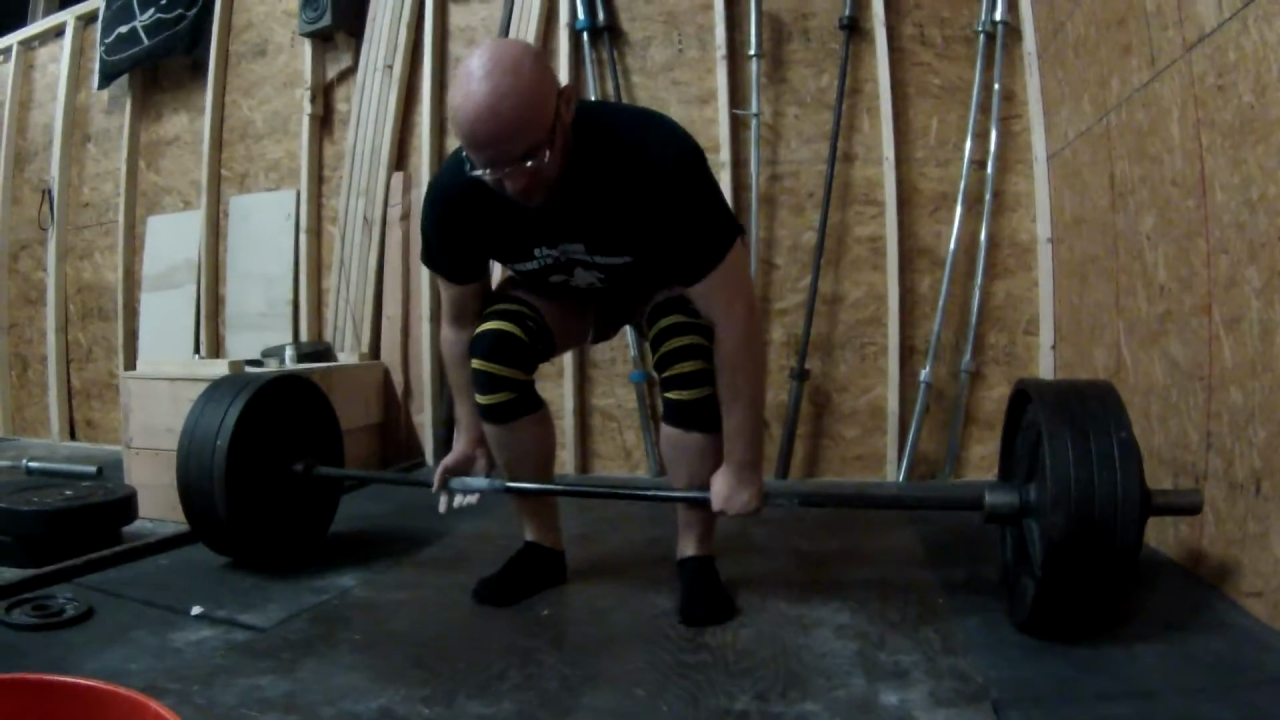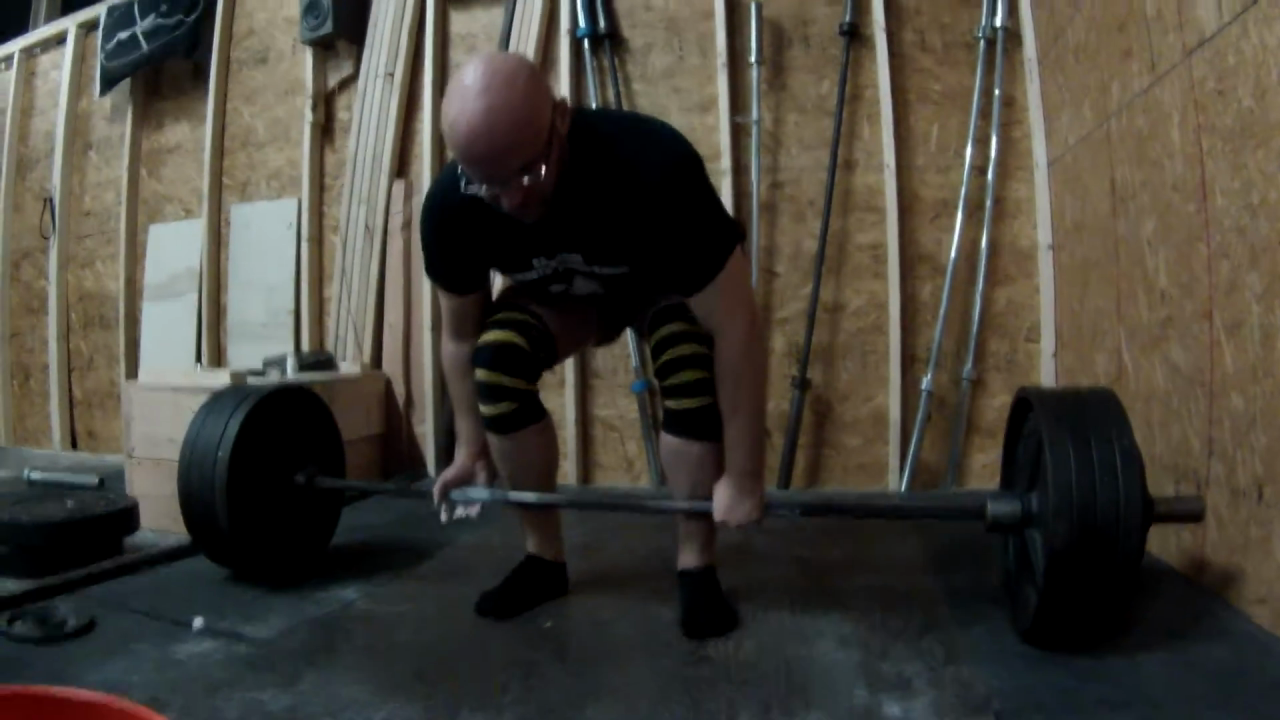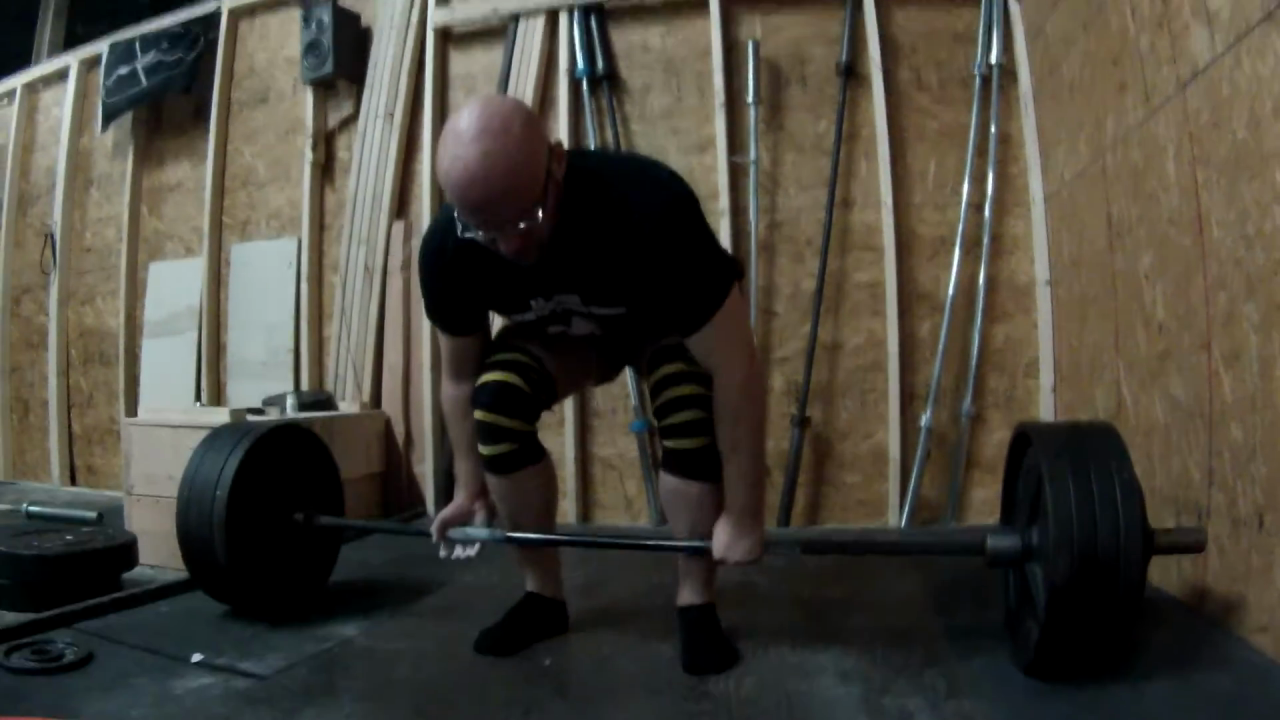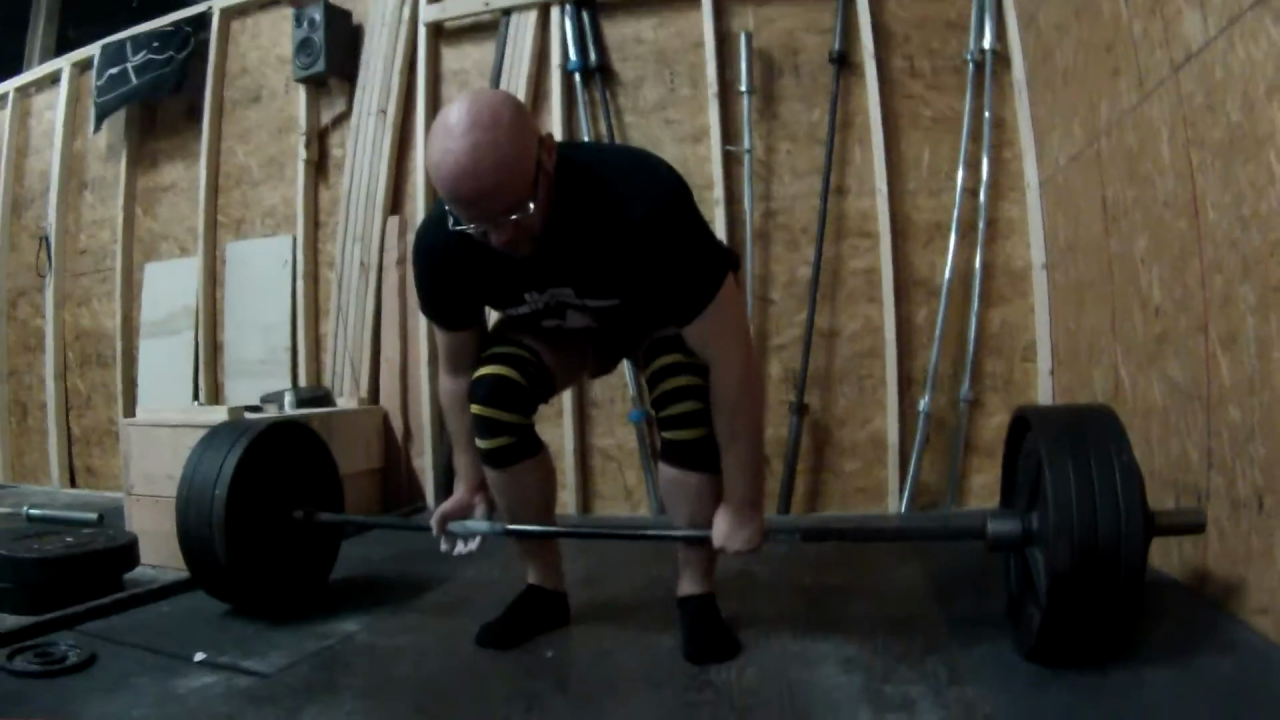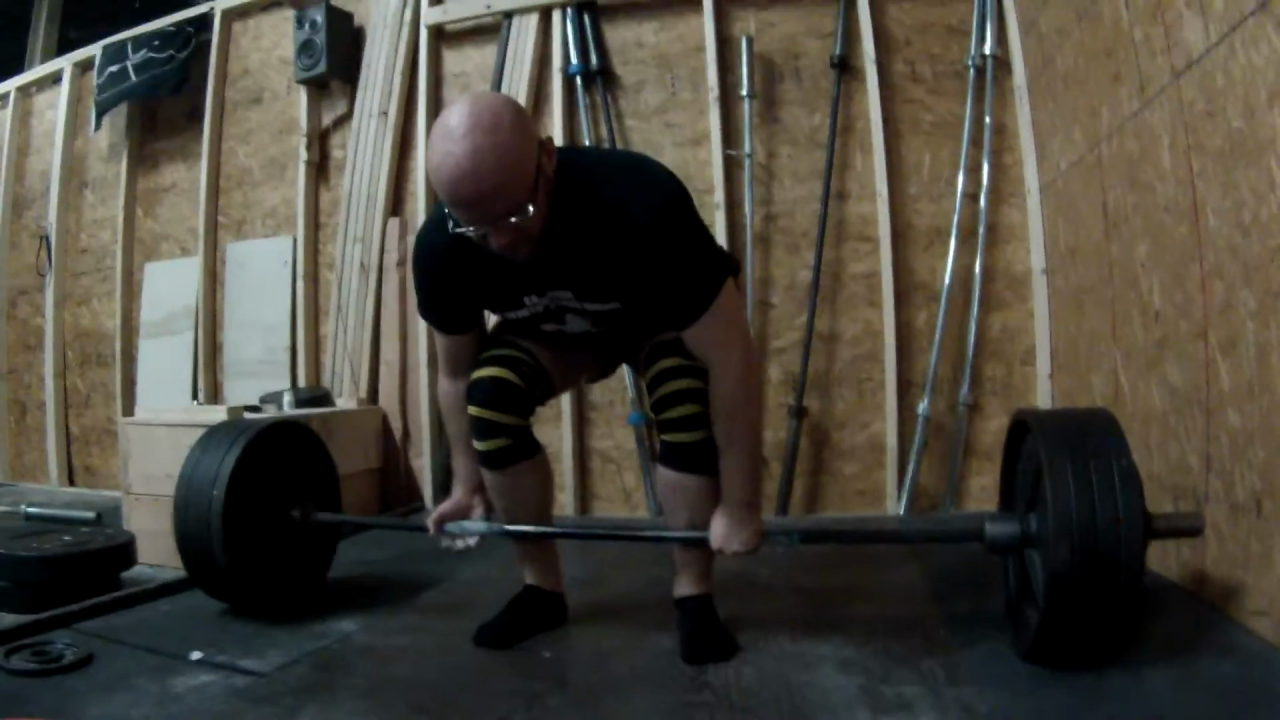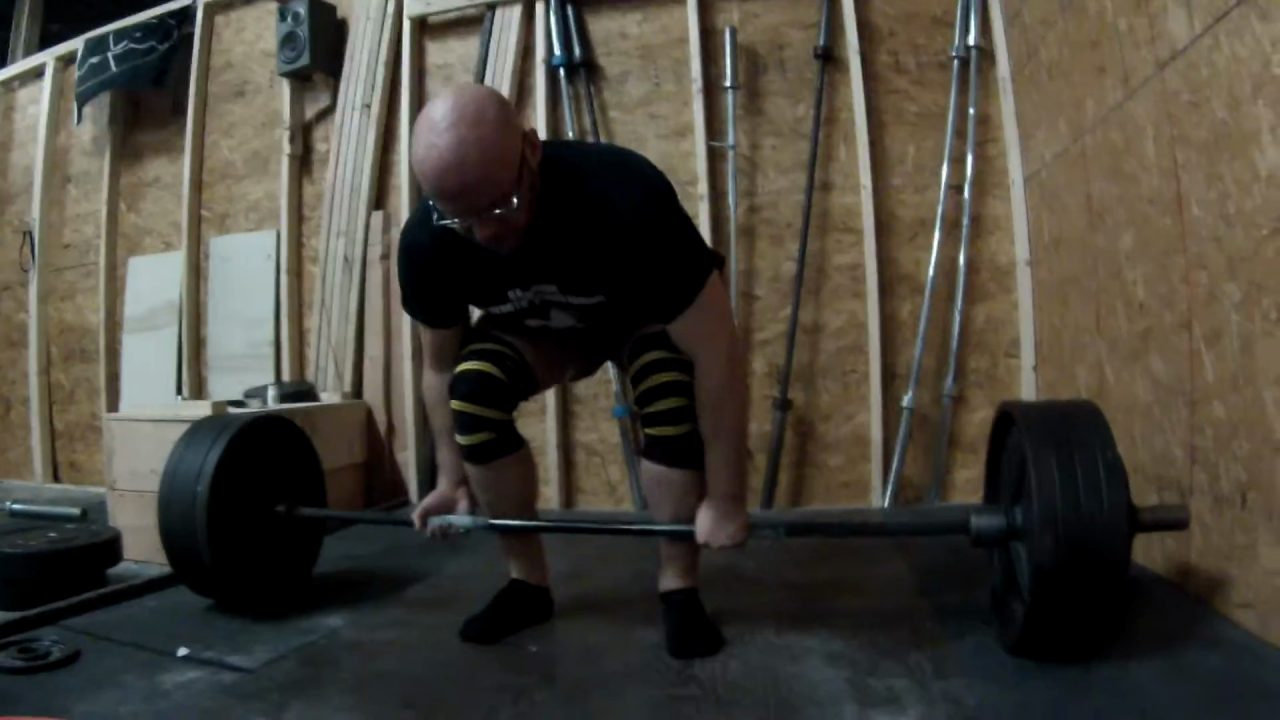
dt=0.1s
person 1, frame 1
left shoulder: (655, 160)
right shoulder: (453, 196)
left elbow: (734, 318)
right elbow: (460, 322)
left wrist: (741, 465)
right wrist: (470, 436)
left hip: (664, 276)
right hip: (561, 286)
left knee: (691, 360)
right knee: (493, 351)
left ankle: (695, 554)
right ankle: (542, 545)
person 1, frame 2
left shoulder: (652, 168)
right shoulder: (450, 207)
left elbow: (735, 327)
right elbow: (460, 334)
left wrist: (742, 476)
right wrist: (470, 449)
left hip: (665, 281)
right hip: (560, 292)
left knee: (690, 369)
right knee: (496, 360)
left ankle: (696, 565)
right ankle: (544, 556)
person 1, frame 3
left shoulder: (649, 209)
right shoulder: (447, 250)
left elbow: (734, 368)
right elbow: (459, 375)
left wrist: (742, 515)
right wrist: (470, 489)
left hip: (665, 319)
right hip: (561, 331)
left knee: (691, 409)
right knee: (496, 400)
left ankle: (695, 603)
right ankle: (543, 594)
person 1, frame 4
left shoulder: (641, 201)
right shoulder: (440, 244)
left elbow: (730, 358)
right elbow: (456, 370)
left wrist: (741, 504)
right wrist: (469, 483)
left hip: (661, 311)
right hip: (556, 324)
left knee: (687, 399)
right knee: (493, 394)
left ankle: (695, 593)
right ankle: (545, 587)
person 1, frame 5
left shoulder: (642, 207)
right shoulder: (441, 248)
left elbow: (731, 361)
right elbow: (455, 374)
left wrist: (739, 506)
right wrist: (467, 484)
left hip: (661, 316)
right hip: (556, 329)
left knee: (687, 400)
right knee: (489, 395)
left ankle: (692, 594)
right ankle: (542, 588)
person 1, frame 6
left shoulder: (626, 201)
right shoulder: (426, 243)
left elbow: (716, 354)
right elbow: (440, 367)
left wrist: (725, 500)
right wrist: (451, 478)
left hip: (645, 312)
right hip: (541, 324)
left knee: (670, 392)
right knee: (473, 388)
left ankle: (678, 588)
right ankle: (527, 582)
